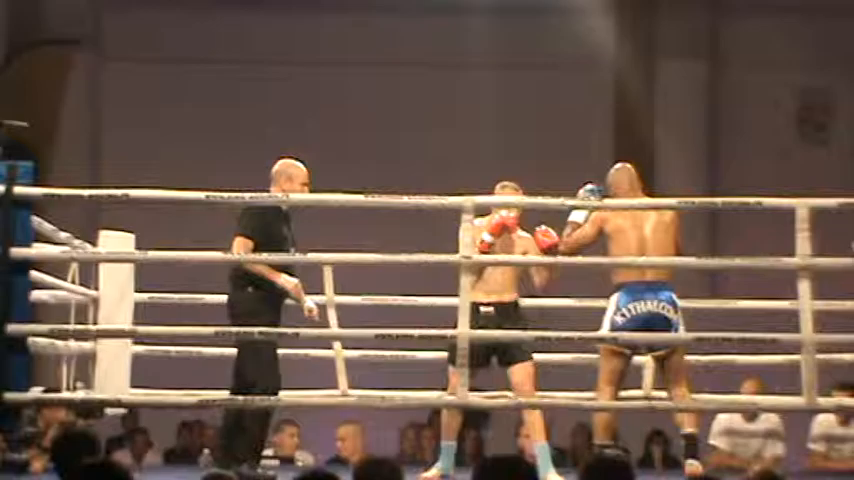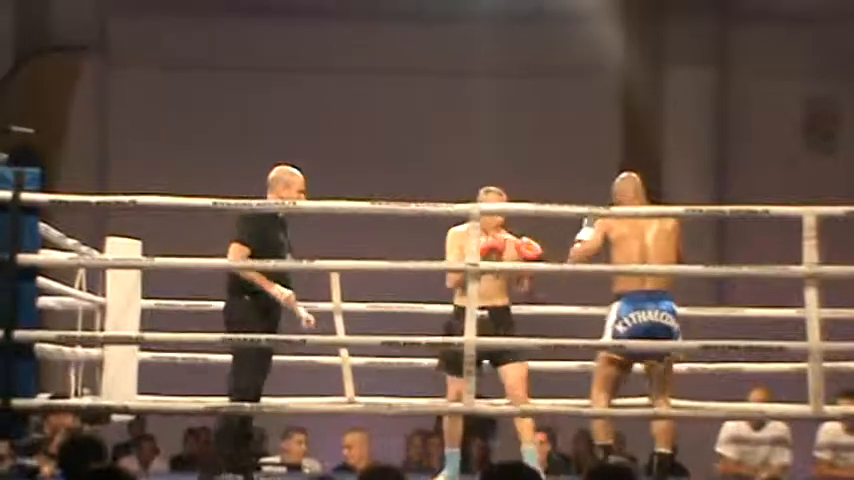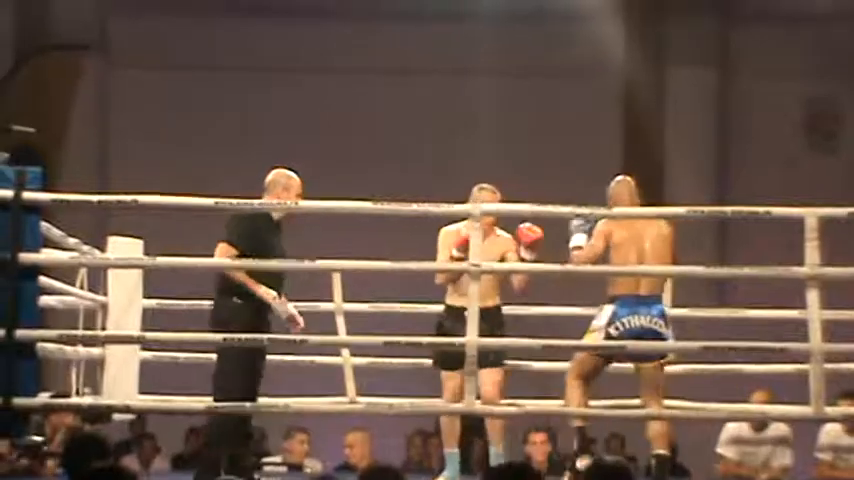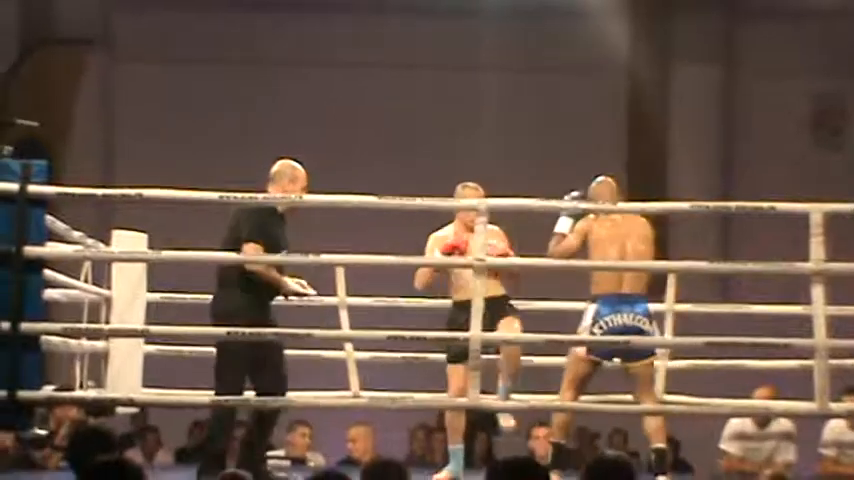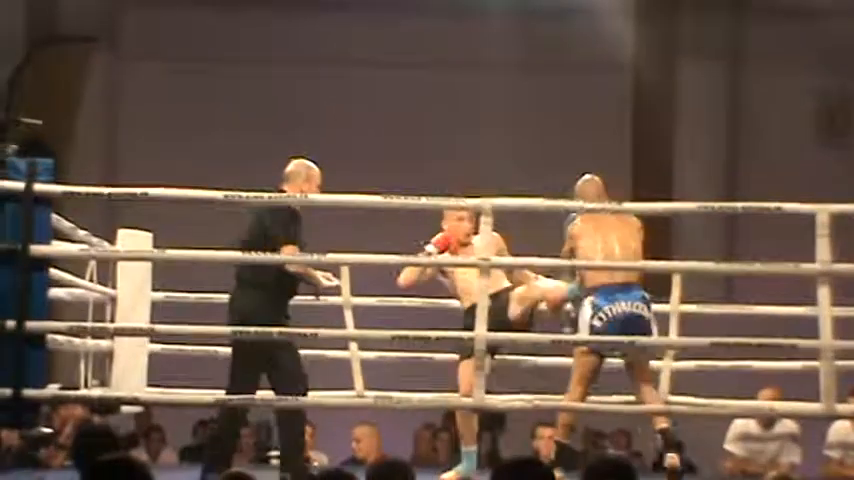
dt=0.2s
person 1, frame 1
left shoulder: (281, 217)
right shoulder: (259, 210)
right elbow: (239, 253)
left wrist: (302, 297)
right wrist: (279, 277)
left hip: (265, 306)
right hip: (250, 303)
left knee: (246, 386)
right knee: (266, 383)
left ankle: (230, 459)
right ankle: (247, 459)
person 1, frame 2
left shoulder: (277, 224)
right shoulder: (256, 218)
right elbow: (235, 260)
left wrist: (298, 308)
right wrist: (271, 289)
left hip: (265, 315)
right hip: (247, 312)
left knee: (250, 395)
right knee: (243, 391)
left ankle: (238, 467)
person 1, frame 3
left shoulder: (273, 227)
right shoulder: (248, 219)
right elbow: (222, 260)
left wrist: (284, 306)
right wrist: (260, 290)
left hip: (256, 317)
right hip: (234, 314)
left knee: (247, 397)
right knee: (228, 395)
person 1, frame 4
left shoulder: (274, 215)
right shoulder: (256, 211)
right elbow: (253, 261)
left wrist: (288, 281)
right wrist: (284, 282)
left hip: (257, 308)
right hip: (235, 306)
left knee: (275, 386)
right knee: (230, 390)
person 1, frame 5
left shoulder: (281, 213)
right shoulder: (283, 212)
right elbow: (292, 263)
left wrist: (314, 277)
right wrist: (318, 279)
left hip: (270, 308)
right hip: (255, 307)
left knee: (290, 387)
right knee: (244, 390)
person 2, frame 1
left shoulder: (607, 213)
right shoulder: (667, 212)
left elbow: (566, 246)
left wrist: (581, 208)
left hip: (627, 302)
right hip: (663, 301)
left knee: (607, 388)
right knee: (678, 385)
right ankle: (691, 454)
person 2, frame 2
left shoulder: (610, 222)
right shoulder: (670, 224)
left elbow: (576, 260)
left wrist: (585, 231)
left hip: (627, 311)
right hip: (663, 311)
left knee: (601, 393)
right knee: (660, 399)
person 2, frame 3
left shoulder: (609, 225)
right shoulder: (665, 227)
left elbow: (578, 263)
left wrist: (578, 233)
left hip: (619, 314)
right hip: (653, 314)
left knee: (576, 378)
right knee: (653, 402)
left ankle: (581, 450)
person 2, frame 4
left shoulder: (589, 223)
right shoulder: (644, 226)
left elbow: (554, 257)
left wrist: (565, 218)
left hip: (603, 311)
right hip: (639, 312)
left knee: (569, 391)
right knee: (647, 399)
person 2, frame 5
left shoulder: (576, 227)
right shoulder: (633, 223)
left wrist: (570, 293)
left hip: (600, 303)
right hip: (635, 302)
left knee: (577, 390)
right knee: (644, 384)
left ankle: (556, 464)
right ankle: (669, 447)
person 3, frame 1
left shoulder: (524, 239)
right shoulder: (473, 228)
left elbow: (540, 283)
left wrist: (547, 254)
right wrist: (490, 235)
left hip: (508, 317)
right hip: (474, 315)
left knee: (526, 391)
right knee: (455, 391)
person 3, frame 2
left shoulder: (510, 242)
right shoulder: (456, 235)
left elbow: (525, 288)
right elbow: (452, 281)
left wrist: (530, 263)
right wrist: (479, 255)
left hip: (499, 320)
right hip: (464, 320)
left knee: (518, 394)
right knee: (455, 397)
person 3, frame 3
left shoulder: (504, 240)
right shoulder: (450, 233)
left elbow: (519, 285)
right elbow: (442, 279)
left wrist: (528, 253)
right wrist: (458, 252)
left hip: (491, 320)
right hip: (455, 319)
left knee: (490, 396)
right knee: (451, 396)
person 3, frame 4
left shoulder: (494, 233)
right shoulder: (440, 238)
right elbow: (420, 284)
left wrist: (504, 258)
right wrist: (441, 255)
left hip: (497, 307)
right hip: (464, 315)
right knee: (457, 393)
left ankle: (504, 394)
person 3, frame 5
left shoulder: (492, 241)
right shoulder: (440, 258)
left elbow: (517, 272)
right elbow: (404, 282)
left wrist: (540, 283)
right wrist: (431, 252)
left hip: (507, 303)
right hip: (476, 319)
left knee: (530, 290)
right knee: (466, 394)
